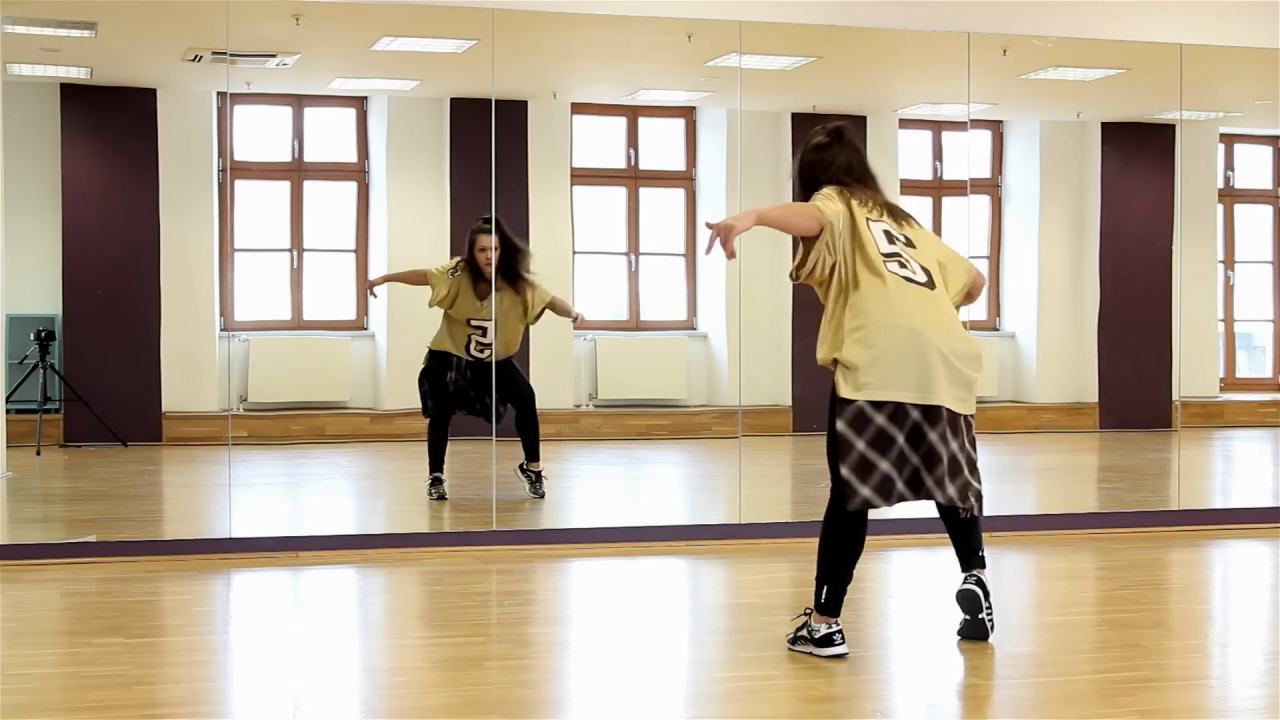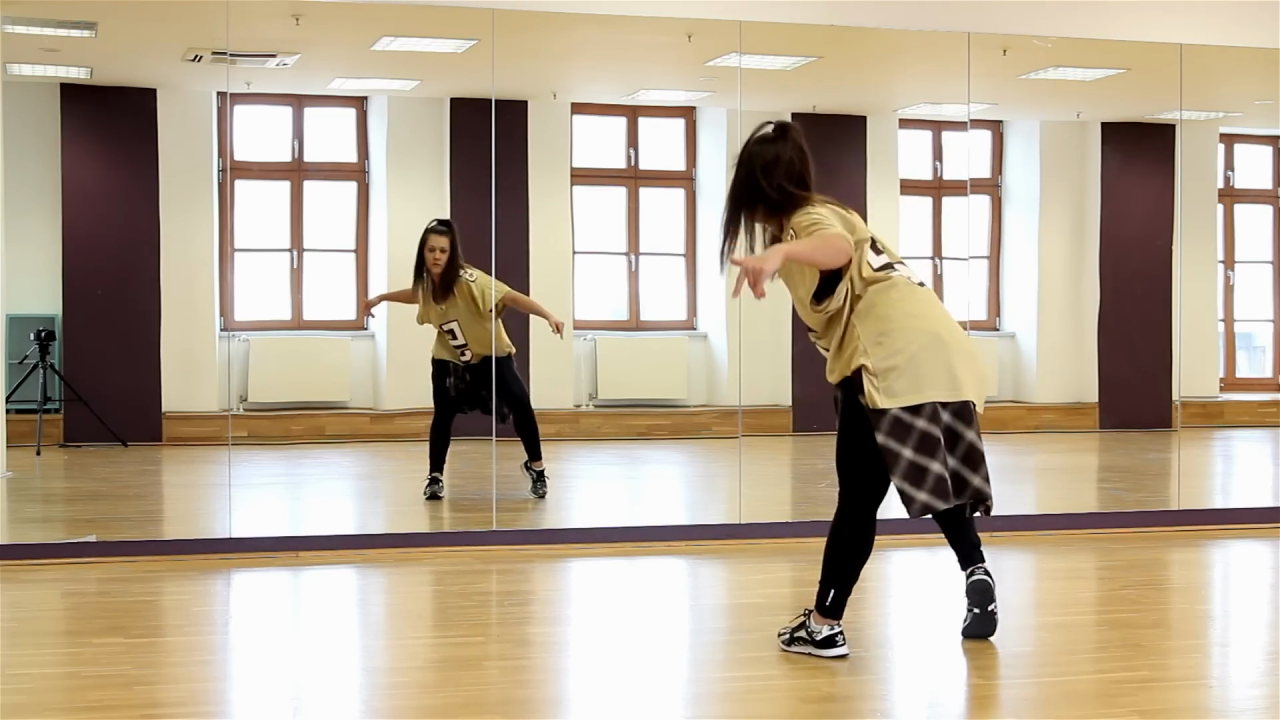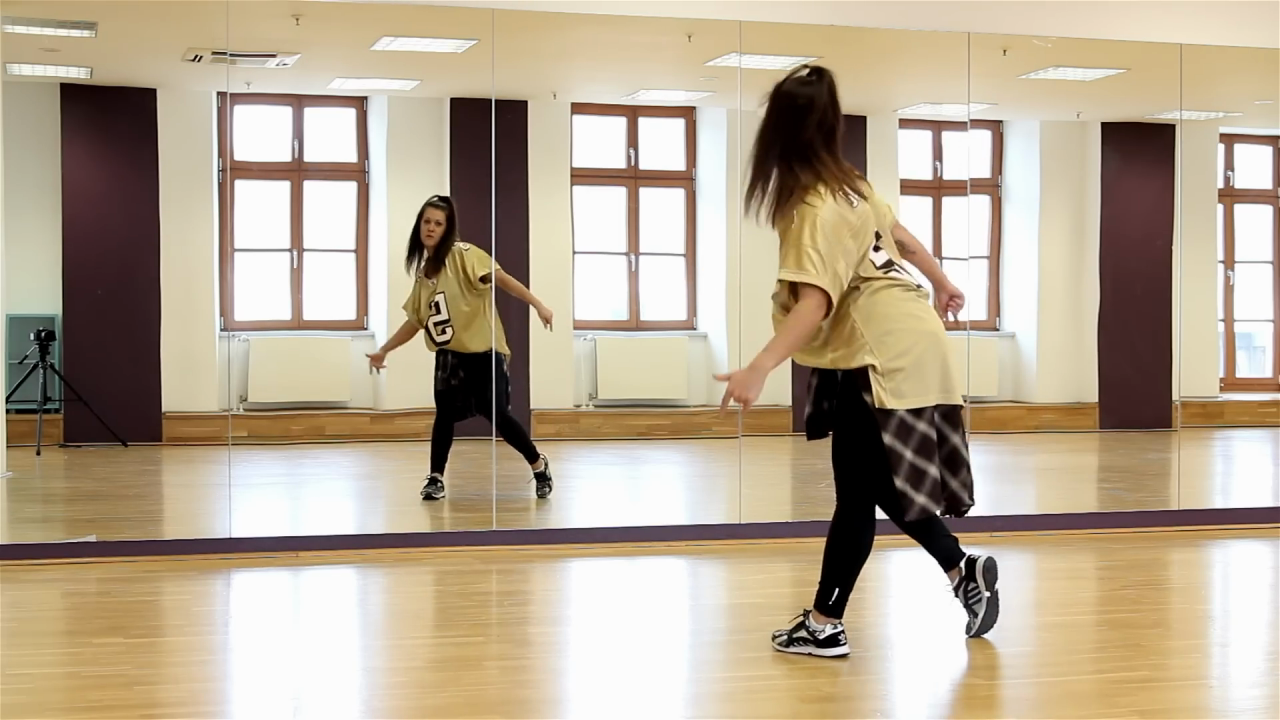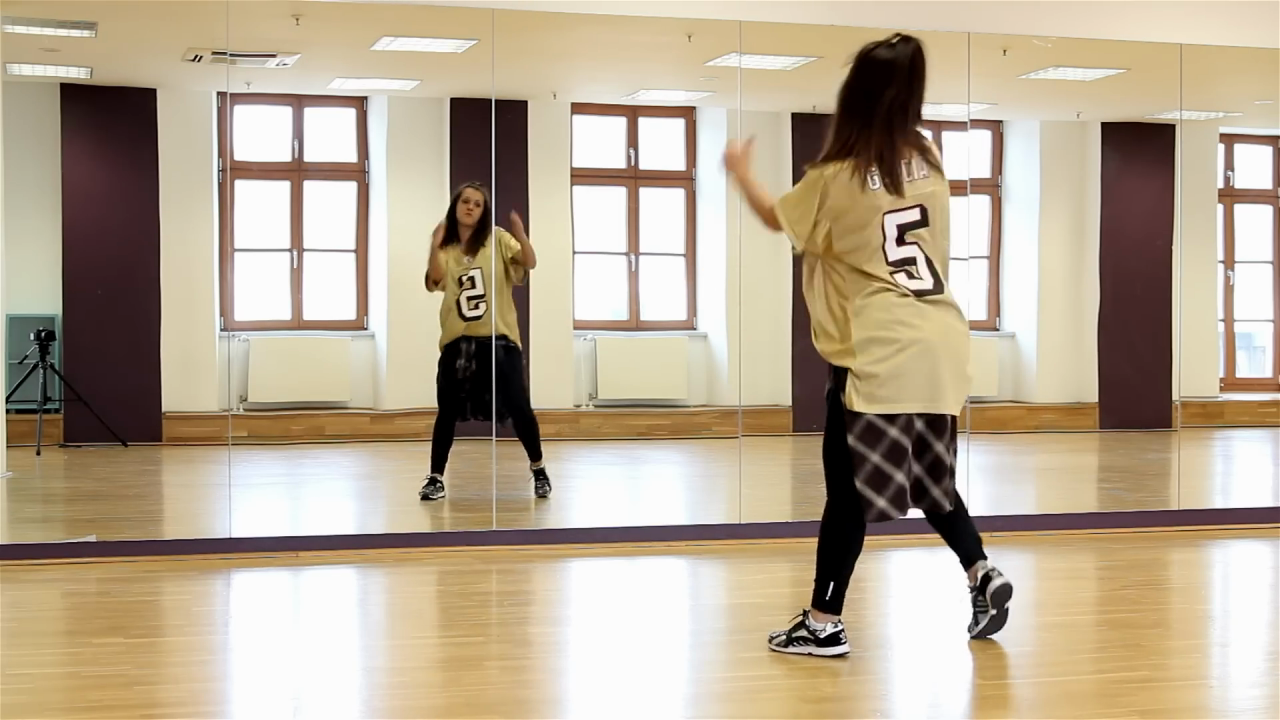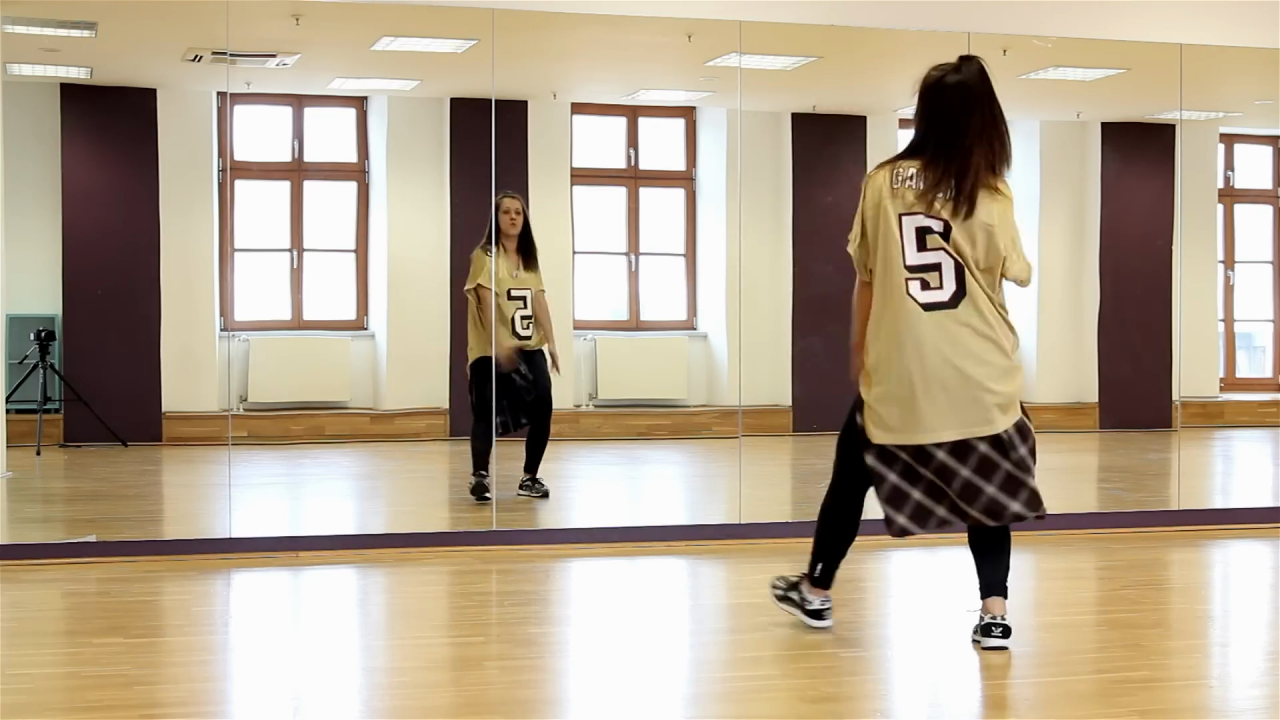
dt=0.4s
person 1, frame 1
left shoulder: (833, 205)
right shoulder: (905, 223)
left elbow: (809, 219)
right elbow: (971, 280)
left wrist: (754, 215)
left hip: (879, 355)
right hip: (946, 354)
left knee: (850, 491)
right knee: (948, 476)
left ankle: (824, 623)
right ankle: (974, 578)
person 1, frame 2
left shoulder: (807, 222)
right shoulder: (827, 213)
left elbow: (839, 251)
left wrist: (779, 255)
left hip: (896, 357)
right hip: (938, 347)
left knee: (860, 496)
right knee: (931, 480)
left ankle: (824, 625)
right ankle: (976, 572)
person 1, frame 3
left shoulder: (814, 207)
right shoulder: (848, 184)
left elbow: (814, 299)
right elbow: (900, 233)
left wrist: (758, 370)
right wrist: (942, 283)
left hip: (882, 355)
right hip: (911, 345)
left knee: (859, 494)
right knee: (889, 486)
left ankle: (824, 624)
right ankle: (965, 572)
person 1, frame 4
left shoulder: (841, 177)
right shoulder: (929, 162)
left elbow: (779, 216)
left wrist: (739, 172)
left hip: (885, 357)
right hip: (939, 348)
left knee: (844, 486)
right knee: (930, 475)
left ankle: (823, 622)
right ankle: (983, 580)
person 1, frame 5
left shoulder: (883, 180)
right shoulder: (992, 193)
left elbow: (866, 277)
right elbow: (1009, 280)
left wrist: (861, 351)
left hip: (900, 376)
right hip: (981, 379)
left knee: (851, 475)
right knee: (990, 493)
left ankle: (815, 590)
right ankle: (995, 614)
person 2, frame 1
left shoulder: (516, 281)
right shoulder: (458, 274)
left elbow: (549, 301)
right elbow: (426, 276)
left wrist: (571, 313)
right wrist: (385, 278)
left hip: (496, 357)
right hip: (449, 353)
left knee: (525, 400)
right knee: (440, 411)
left ankle: (531, 467)
right ankle: (436, 478)
person 2, frame 2
left shoulder: (468, 279)
right shoulder: (429, 285)
left elbow: (509, 297)
left wrist: (548, 316)
right wrist: (380, 298)
left hip: (491, 354)
right hip: (450, 359)
left knee: (520, 403)
right knee: (443, 412)
left ankle: (536, 467)
right ankle: (435, 478)
person 2, frame 3
left shoulder: (463, 253)
right shoulder: (422, 271)
left elbow: (501, 278)
right elbow: (415, 321)
left wrist: (538, 305)
right wrist: (384, 351)
left hip: (482, 349)
right hip: (448, 354)
left knee: (497, 414)
right knee: (446, 413)
left ankle: (538, 465)
right ankle: (435, 480)
person 2, frame 4
left shoulder: (496, 238)
right shoulder: (446, 251)
left elbow: (528, 262)
right elbow: (435, 279)
left wrist: (520, 229)
right wrist: (433, 247)
left hip: (500, 339)
right hip: (459, 341)
left knee: (517, 406)
right knee: (447, 408)
left ankle: (537, 468)
right ankle: (436, 477)
person 2, frame 5
left shoulder: (530, 260)
right shoulder: (484, 255)
left elbow: (539, 305)
right elbow: (482, 301)
left wrist: (548, 339)
right wrist: (497, 340)
left hip: (530, 350)
right hip: (491, 350)
left knee: (541, 412)
right knee: (486, 413)
left ankle: (530, 478)
right ankle: (480, 475)
